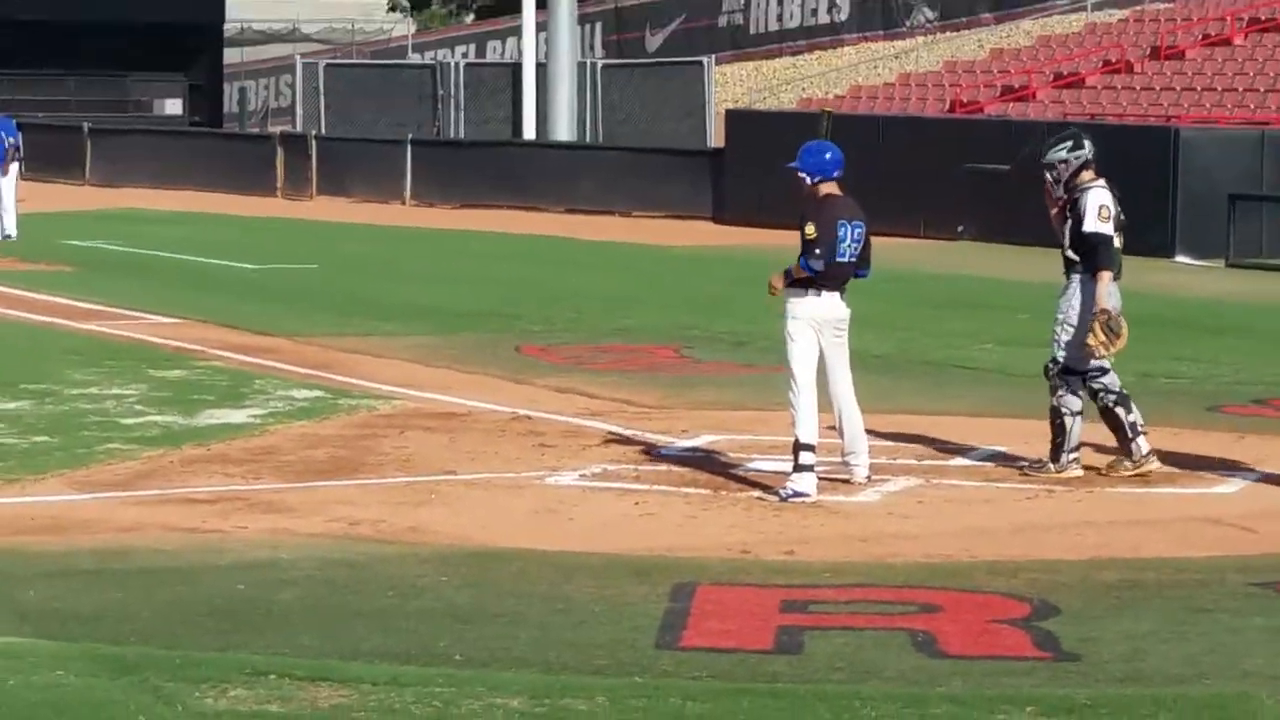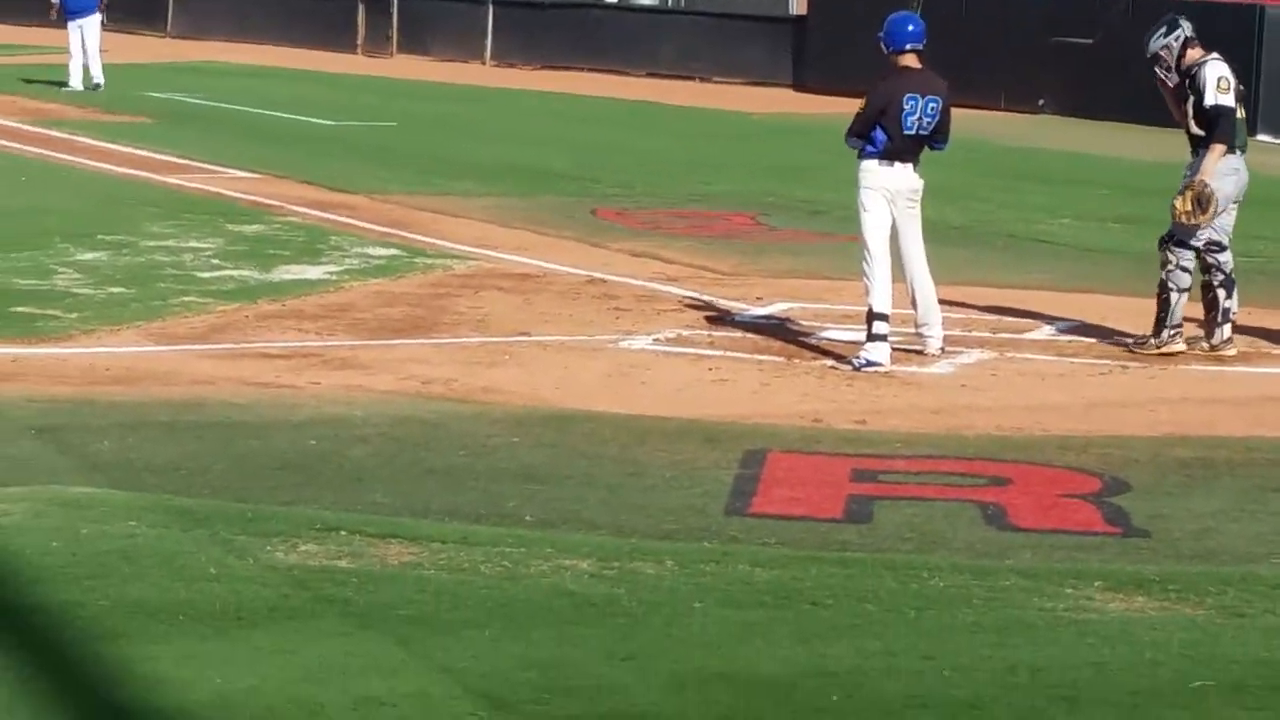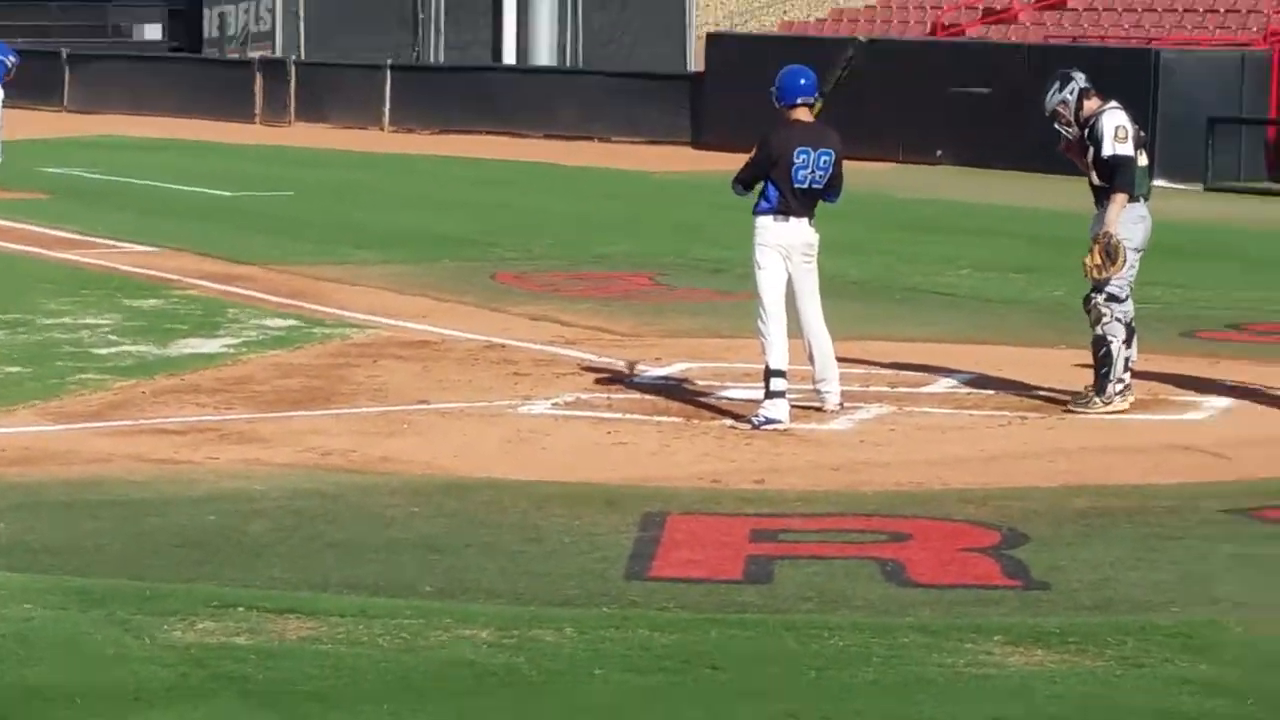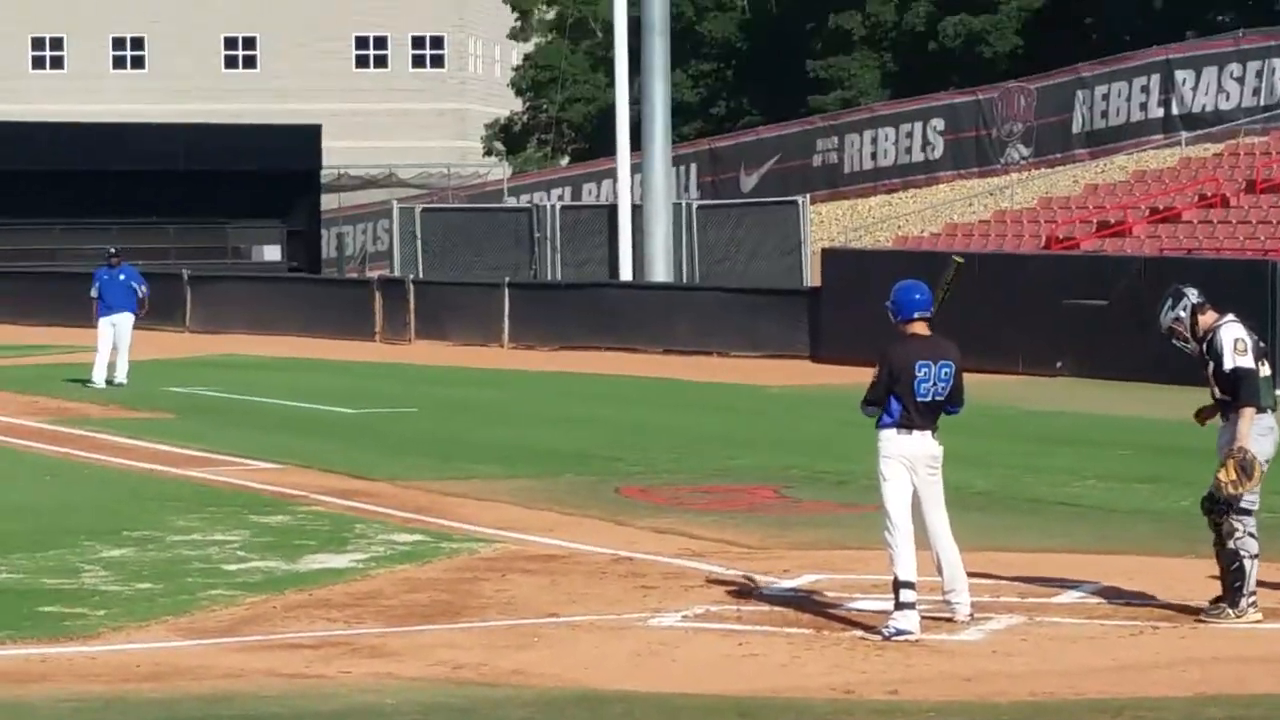
dt=0.4s
person 1, frame 1
left shoulder: (818, 210)
right shoulder: (856, 213)
left elbow: (814, 260)
right elbow: (862, 269)
left wrist: (784, 274)
left hip: (806, 302)
right hip: (837, 304)
left knee: (803, 386)
right knee: (841, 382)
left ankle: (804, 476)
right ankle: (858, 464)
person 1, frame 2
left shoulder: (887, 84)
right shoulder: (937, 86)
left elbow: (854, 138)
right elbow: (939, 141)
left wrist: (874, 130)
left hip: (878, 173)
right hip: (910, 175)
left knee: (877, 255)
right knee: (914, 252)
left ankle: (878, 346)
right ankle: (933, 336)
person 1, frame 3
left shoulder: (776, 137)
right shoulder: (831, 139)
left elbow: (741, 185)
right elbow: (832, 194)
left hip: (772, 229)
right hip: (806, 230)
left knee: (772, 313)
right knee: (811, 309)
left ankle: (777, 404)
right ankle: (830, 391)
person 1, frame 4
left shoulder: (896, 353)
right shoulder: (950, 352)
left elbow: (871, 407)
right elbow: (955, 406)
left hip: (896, 443)
right hip: (930, 443)
left knee: (899, 524)
right knee: (938, 521)
left ankle: (906, 615)
right ankle: (960, 602)
person 2, frame 1
left shoulder: (1094, 196)
right shoulder: (1082, 197)
left elbow: (1104, 251)
left wrist: (1101, 300)
right wrist: (1057, 213)
left hip: (1090, 290)
right hip: (1095, 291)
left knee: (1065, 372)
right knee: (1097, 374)
left ankle: (1064, 459)
right ankle: (1139, 451)
person 2, frame 2
left shoulder: (1212, 71)
right shoulder: (1197, 73)
left elbow: (1224, 126)
left wrist: (1205, 172)
right wrist: (1170, 93)
left hip: (1218, 168)
right hip: (1228, 170)
left knee: (1179, 243)
right knee: (1215, 252)
left ankle: (1167, 333)
right ankle: (1220, 336)
person 2, frame 3
left shoulder: (1110, 119)
right shoulder: (1099, 123)
left elbow: (1124, 173)
left wrist: (1110, 224)
right wrist: (1079, 156)
left hip: (1123, 217)
right hip: (1120, 218)
left knee: (1104, 299)
right knee: (1116, 299)
left ankle: (1111, 391)
right ankle: (1120, 381)
person 2, frame 4
left shoulder: (1235, 338)
right shoulder: (1223, 339)
left elbow: (1251, 388)
left wrist: (1241, 438)
right wrist: (1215, 408)
left hip: (1250, 430)
right hip: (1241, 430)
left knee: (1236, 513)
right knee: (1216, 505)
left ankle: (1242, 602)
right ankle: (1232, 593)
